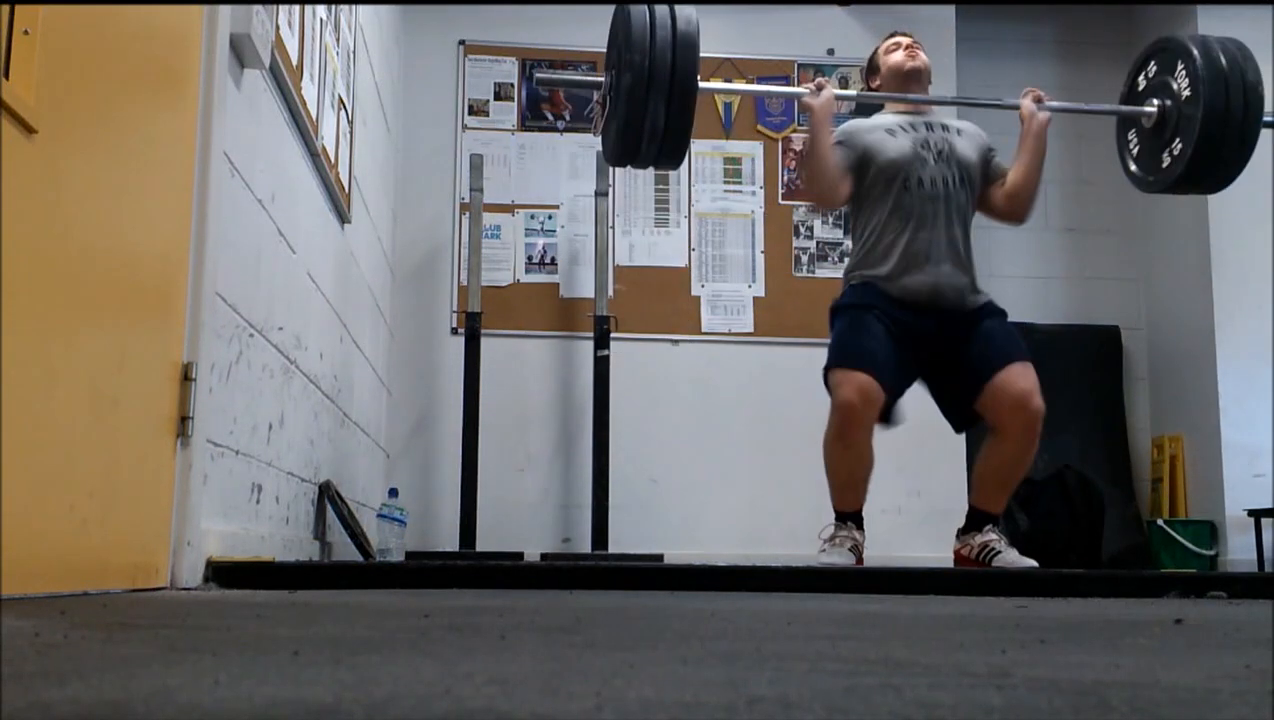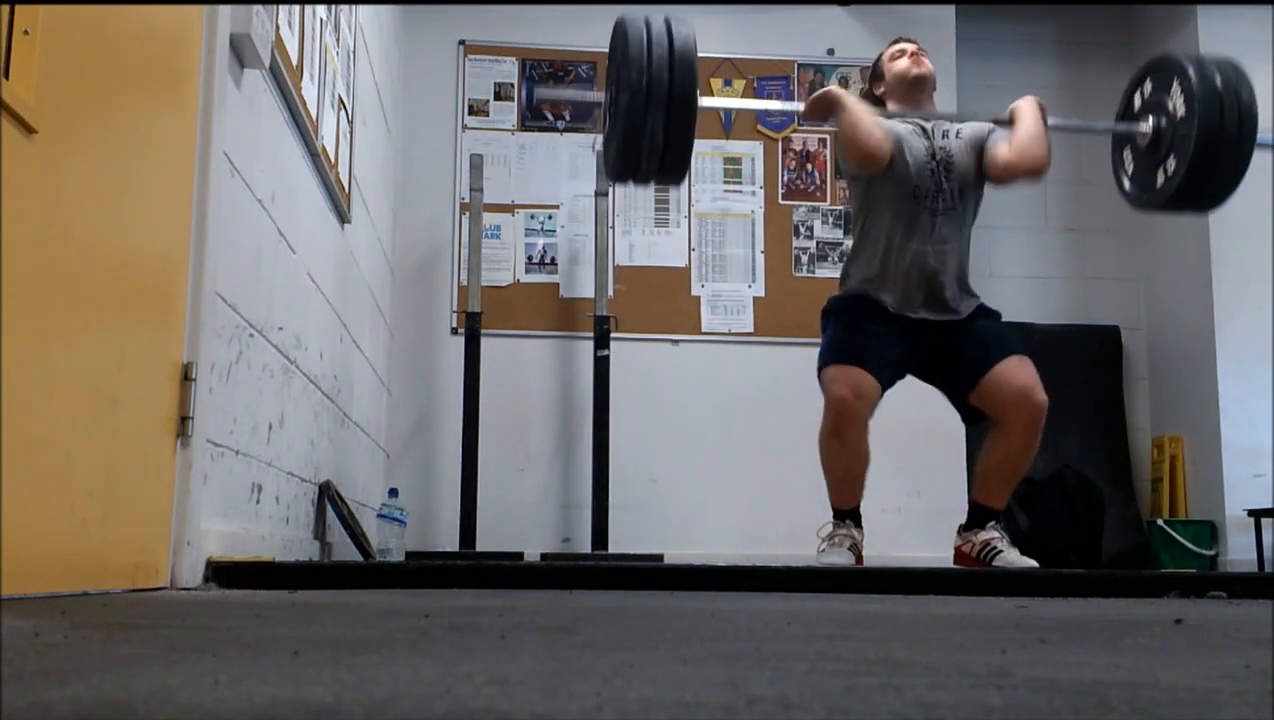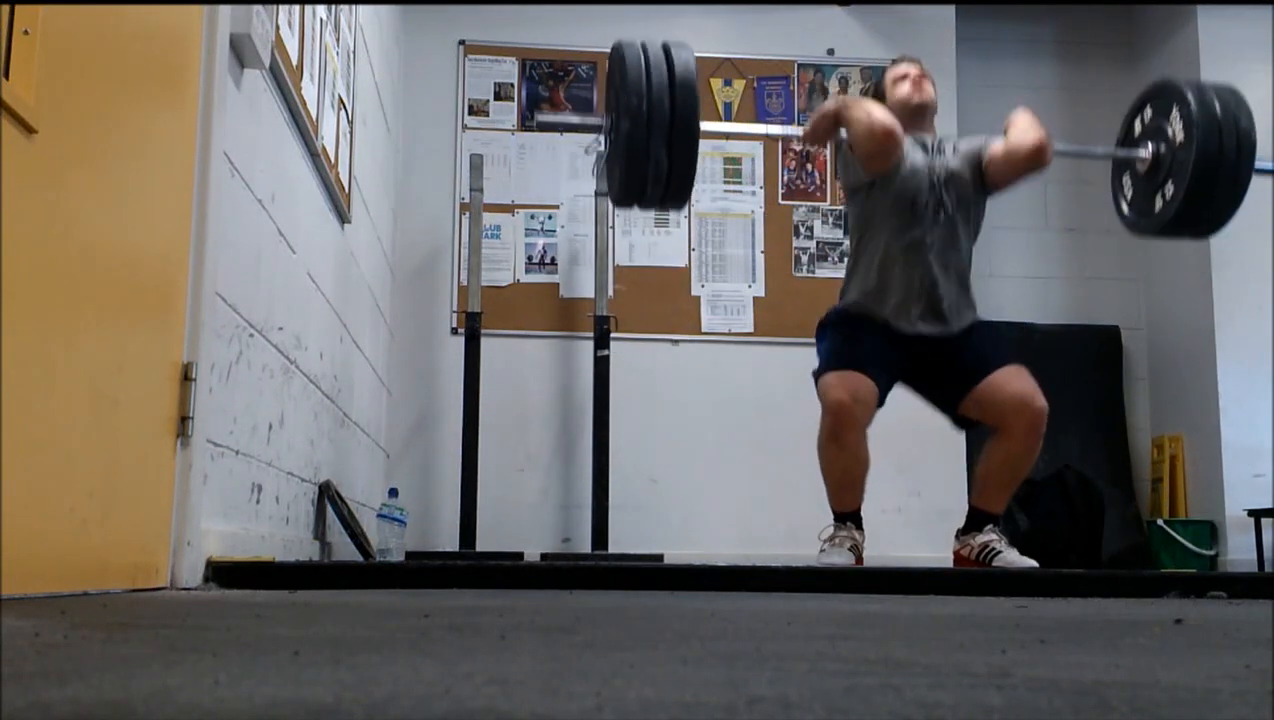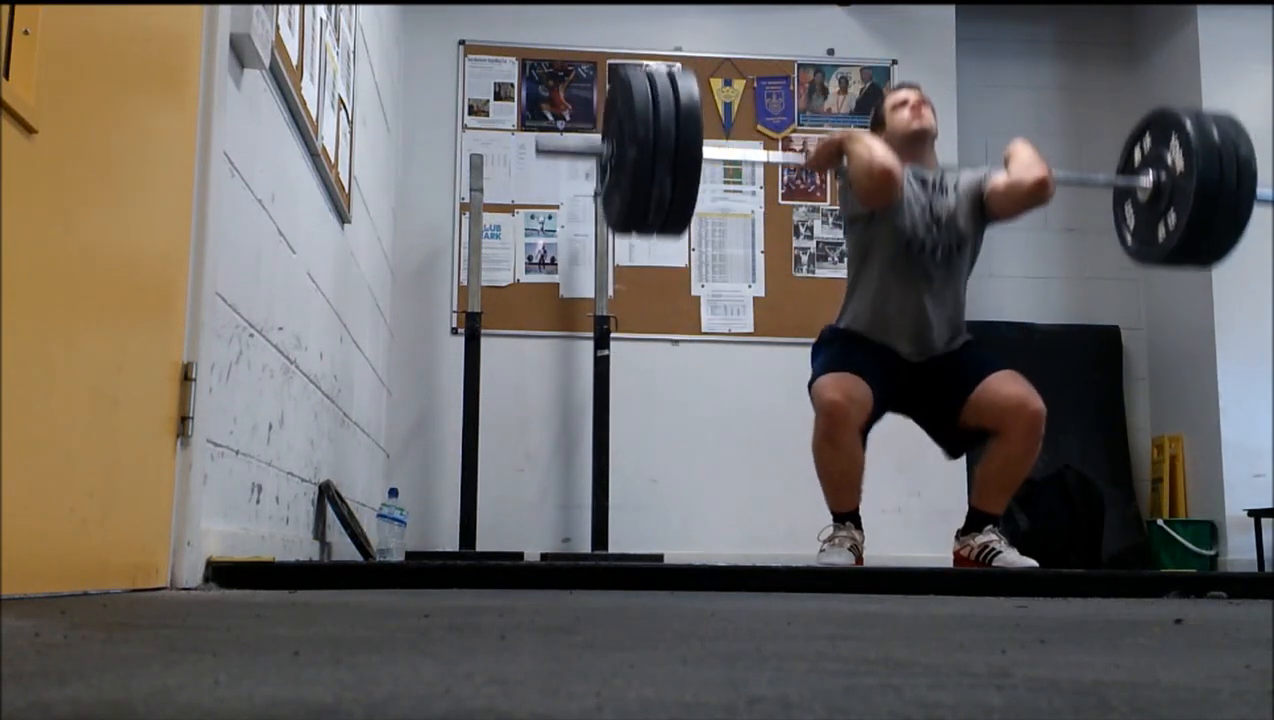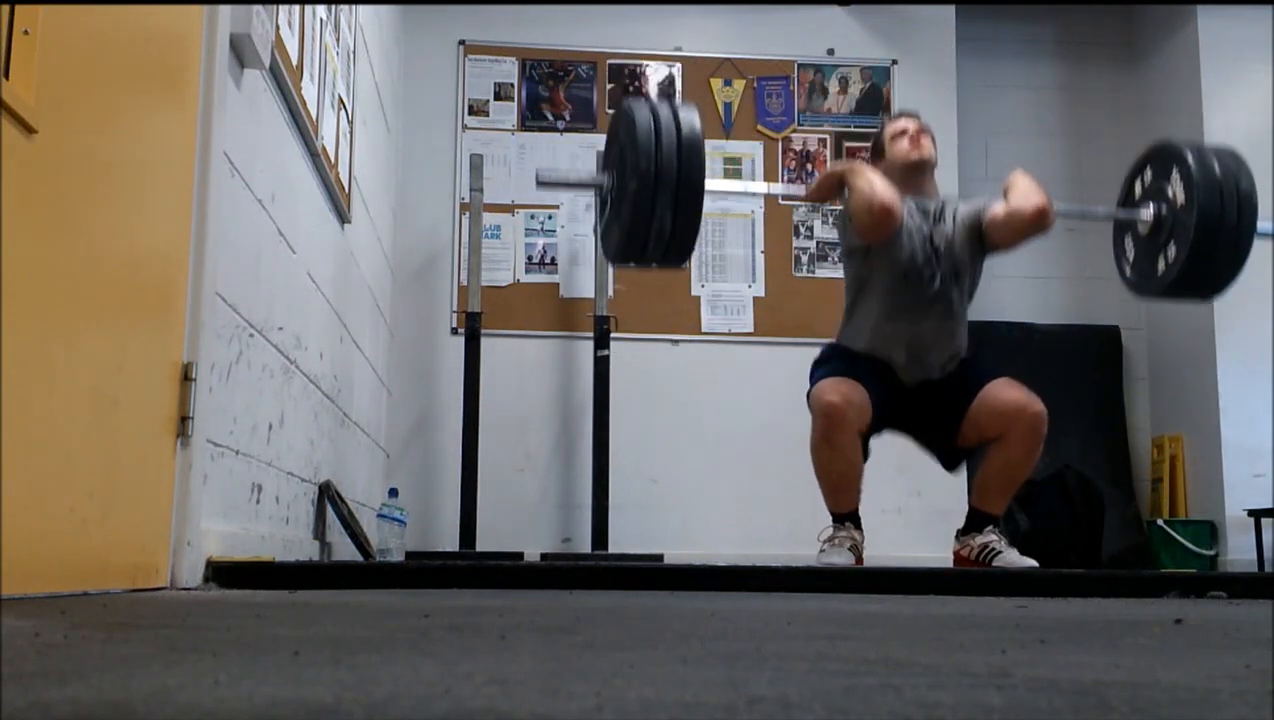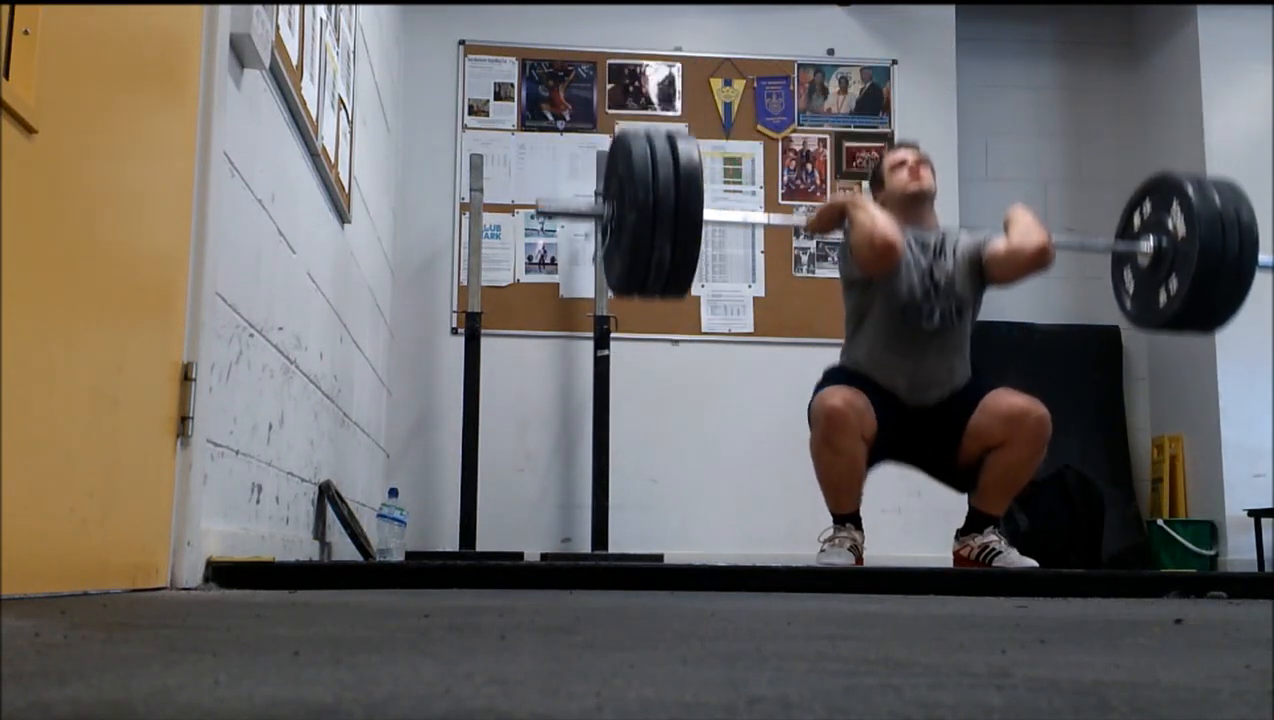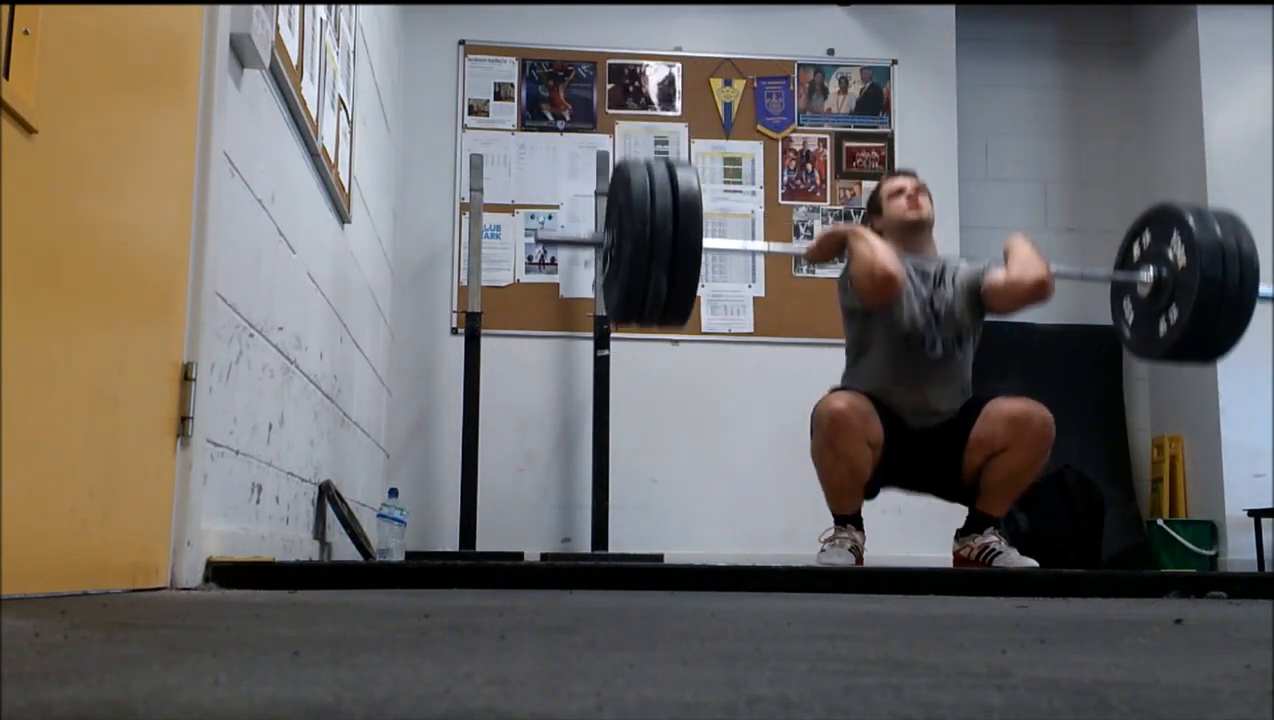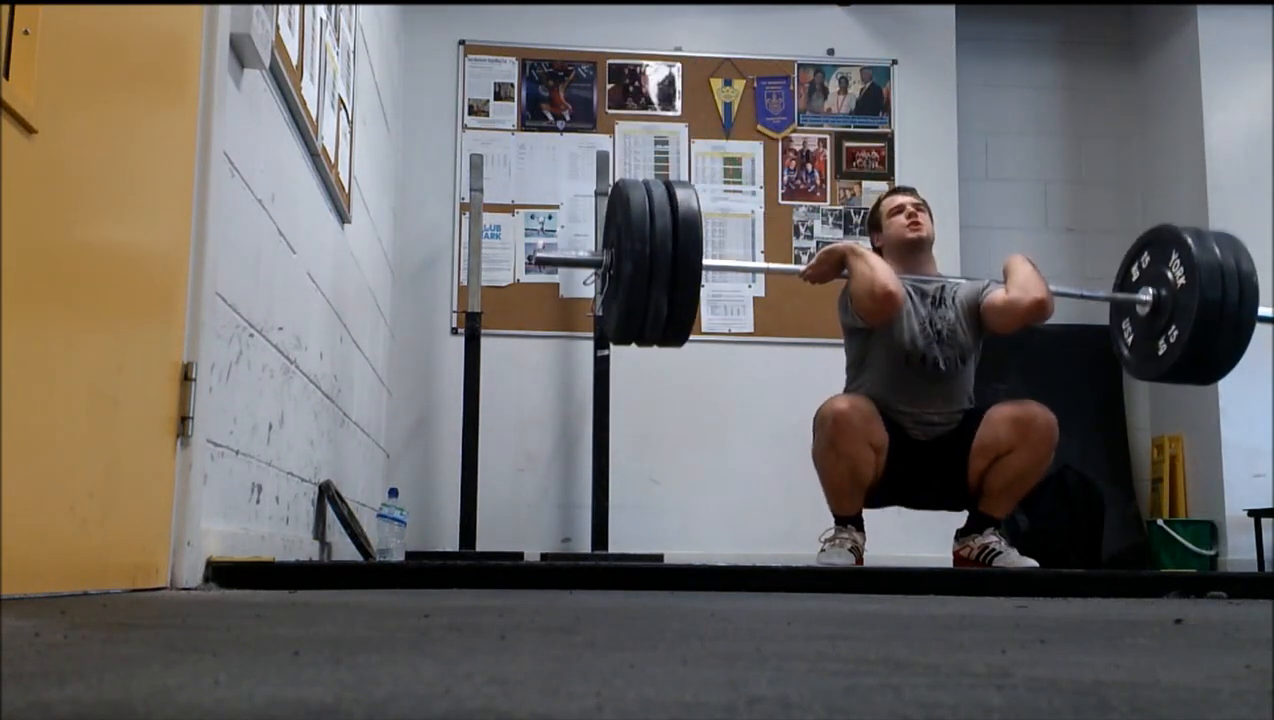
dt=0.1s
person 1, frame 1
left shoulder: (970, 137)
right shoulder: (859, 131)
left elbow: (1013, 207)
right elbow: (826, 196)
left wrist: (1031, 123)
right wrist: (818, 117)
left hip: (960, 307)
right hip: (880, 300)
left knee: (1024, 407)
right knee: (853, 403)
left ankle: (978, 535)
right ankle: (846, 532)
person 1, frame 2
left shoulder: (972, 136)
right shoulder: (877, 133)
left elbow: (1030, 162)
right elbow: (869, 147)
left wrist: (1028, 110)
right wrist: (839, 99)
left hip: (955, 311)
right hip: (876, 303)
left knee: (1027, 401)
right knee: (846, 399)
left ankle: (979, 532)
right ankle: (845, 531)
person 1, frame 3
left shoulder: (970, 156)
right shoulder: (871, 149)
left elbow: (1031, 150)
right elbow: (885, 134)
left wrist: (1019, 118)
right wrist: (846, 109)
left hip: (951, 329)
right hip: (870, 322)
left knee: (1027, 407)
right knee: (844, 403)
left ankle: (978, 534)
right ankle: (845, 532)
person 1, frame 4
left shoulder: (970, 188)
right shoulder: (868, 185)
left elbow: (1036, 183)
right elbow: (883, 170)
left wrist: (1019, 149)
right wrist: (849, 141)
left hip: (945, 351)
right hip: (867, 342)
left knee: (1025, 410)
right knee: (837, 403)
left ankle: (977, 534)
right ankle: (844, 532)
person 1, frame 5
left shoulder: (968, 219)
right shoulder: (865, 211)
left elbow: (1033, 213)
right elbow: (883, 209)
left wrist: (1017, 180)
right wrist: (850, 173)
left hip: (943, 375)
right hip: (866, 368)
left knee: (1026, 414)
right knee: (833, 406)
left ankle: (977, 536)
right ankle: (845, 534)
person 1, frame 6
left shoulder: (968, 251)
right shoulder: (866, 245)
left elbow: (1036, 250)
right elbow: (884, 243)
left wrist: (1017, 215)
right wrist: (850, 206)
left hip: (945, 401)
right hip: (870, 390)
left knee: (1030, 420)
right knee: (835, 410)
left ankle: (976, 536)
right ankle: (845, 533)
person 1, frame 7
left shoulder: (968, 280)
right shoulder: (866, 273)
left elbow: (1035, 284)
right elbow: (886, 277)
left wrist: (1016, 245)
right wrist: (851, 236)
left hip: (946, 430)
right hip: (875, 430)
left knee: (1032, 424)
right knee: (837, 413)
left ankle: (977, 537)
right ankle: (846, 535)
person 1, frame 8
left shoulder: (968, 297)
right shoulder: (866, 290)
left elbow: (1034, 304)
right elbow: (885, 294)
left wrist: (1017, 264)
right wrist: (850, 253)
left hip: (948, 443)
right hip: (877, 438)
left knee: (1037, 426)
right knee: (839, 415)
left ankle: (977, 538)
right ankle: (846, 535)
